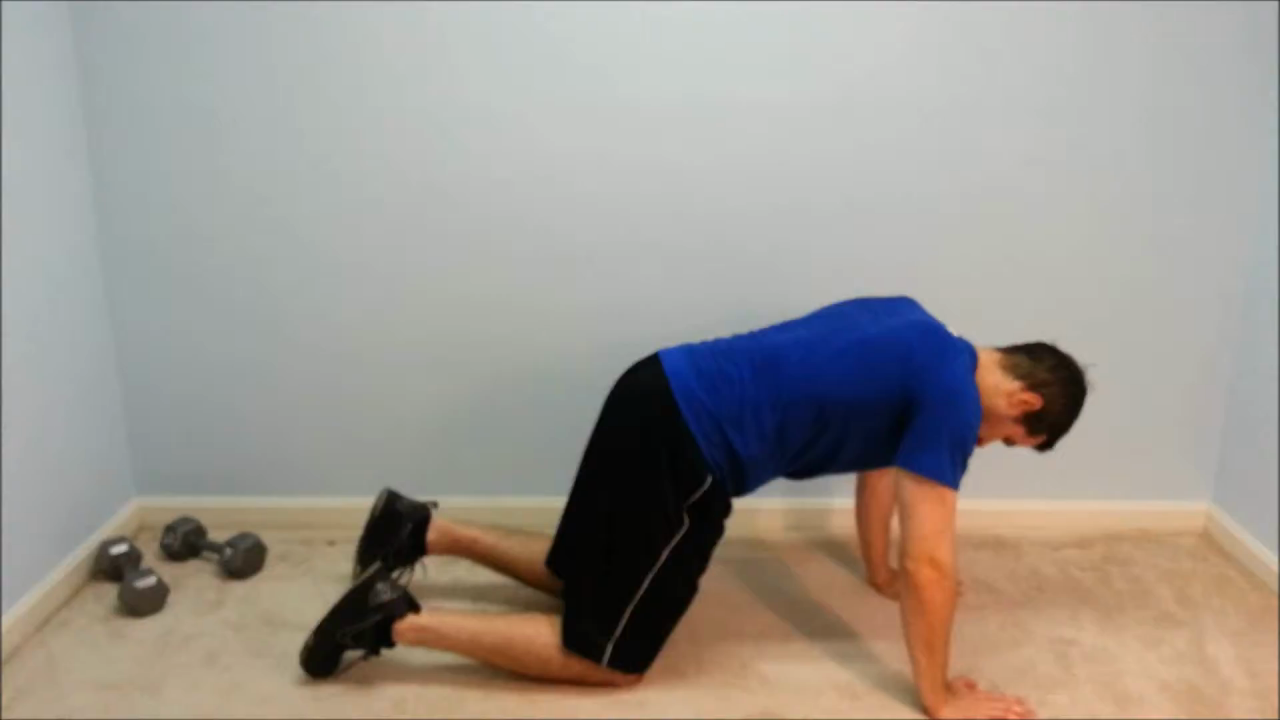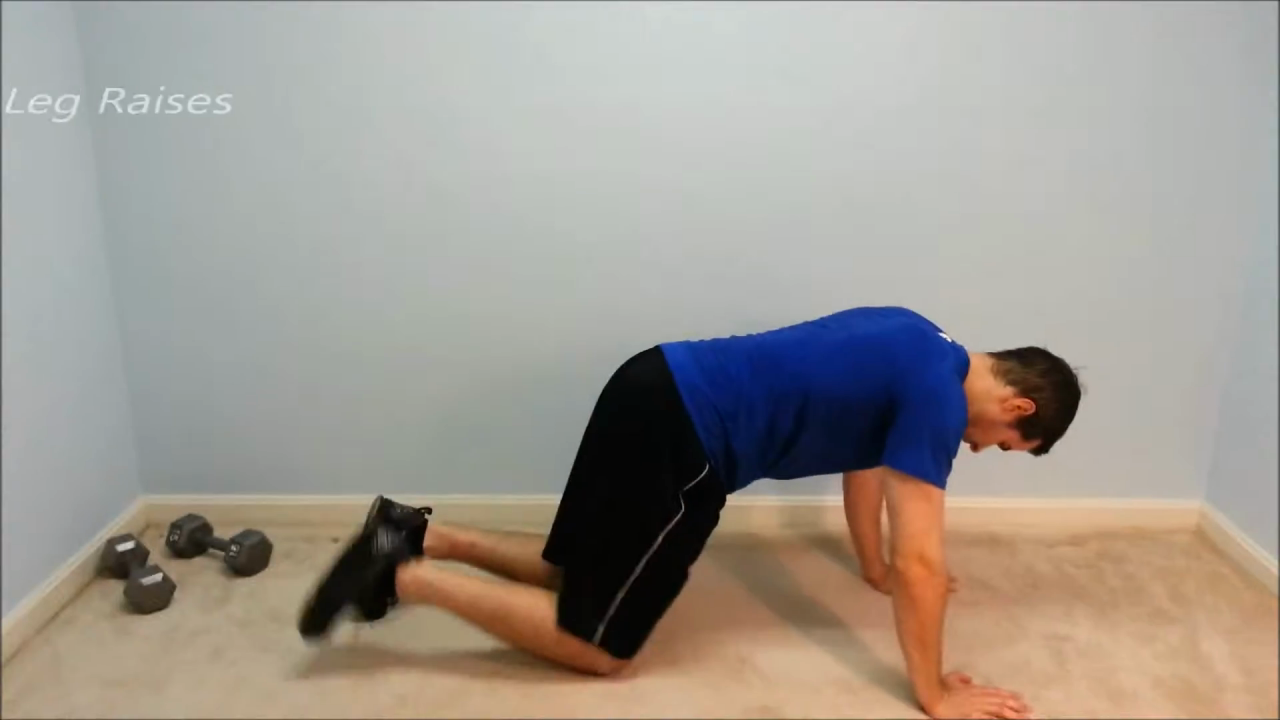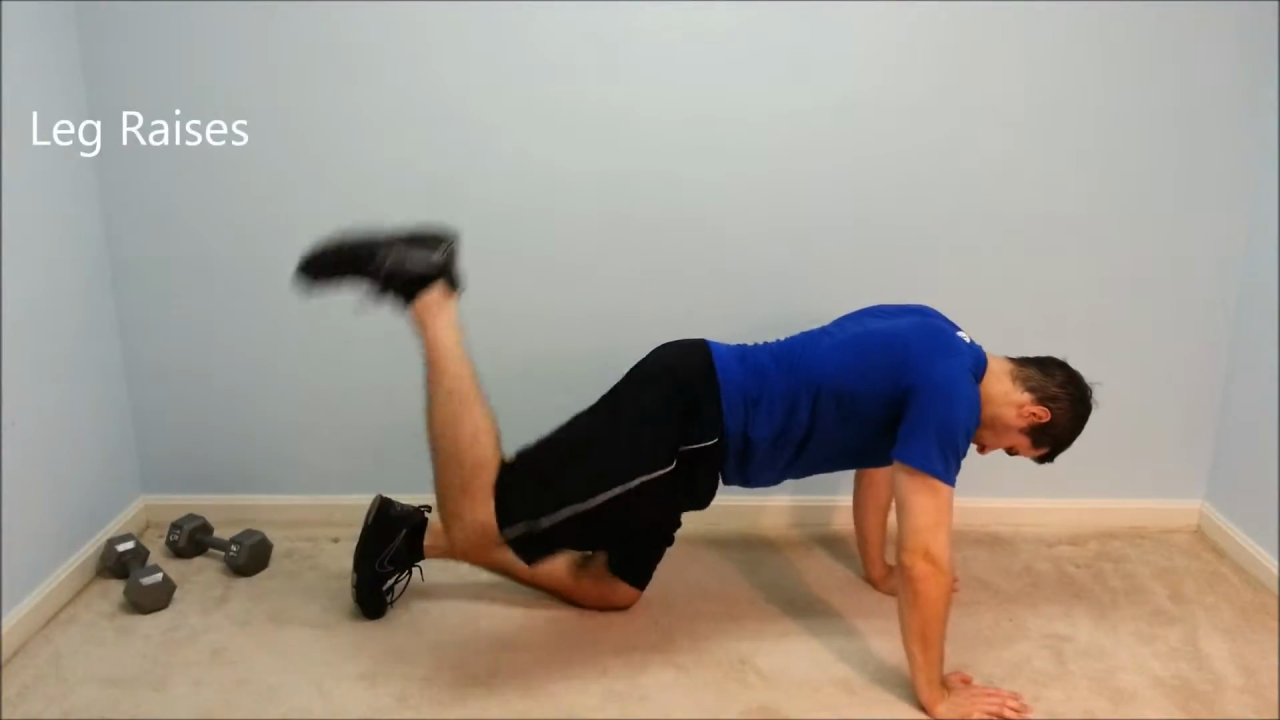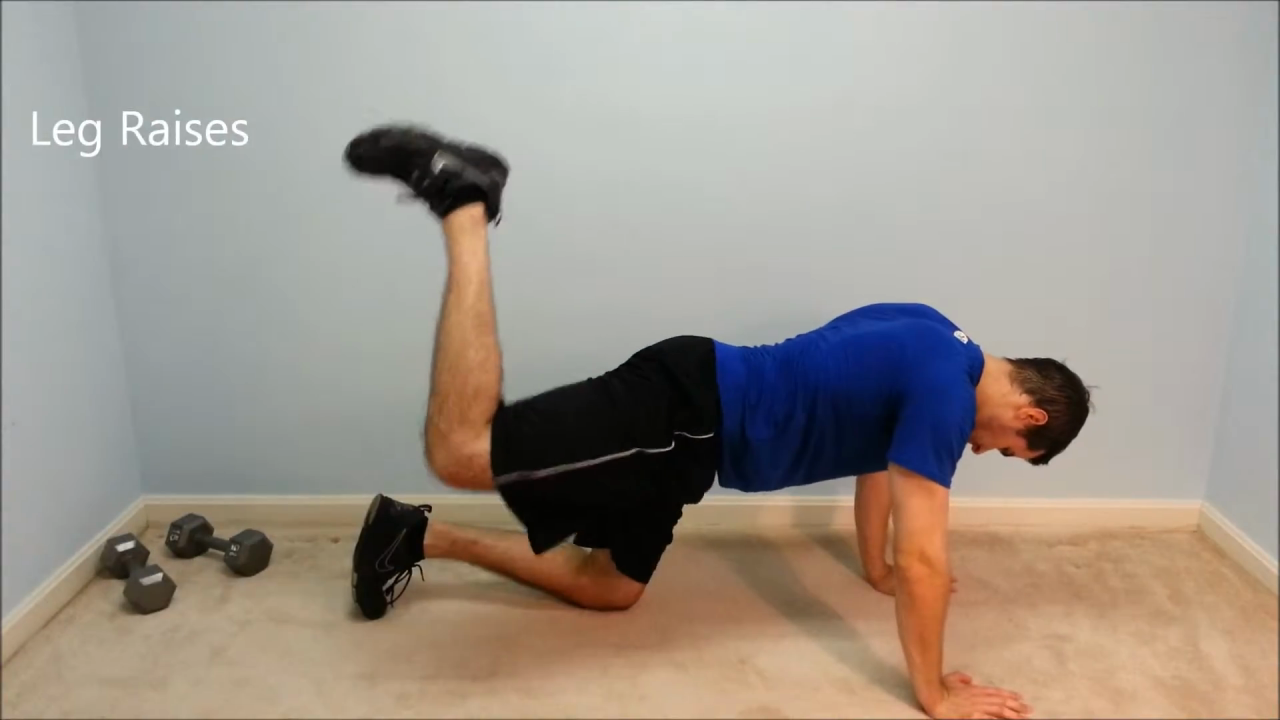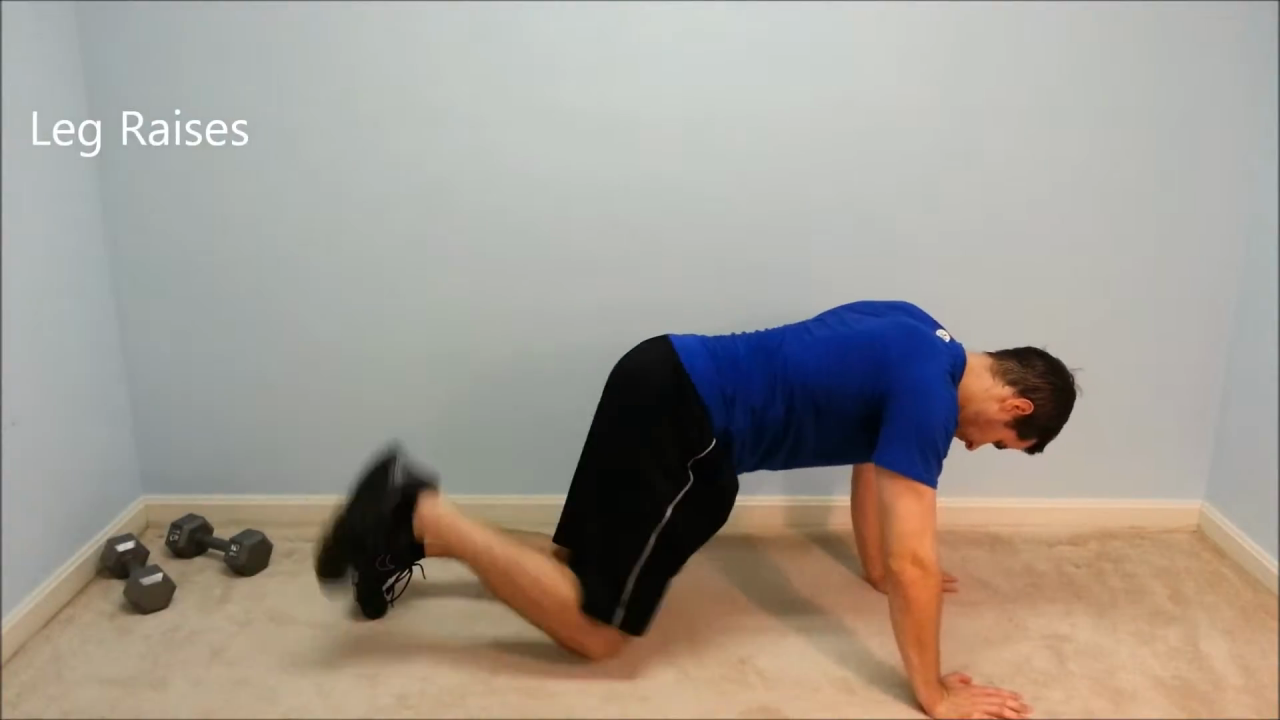
dt=0.4s
person 1, frame 1
left shoulder: (919, 338)
right shoulder: (951, 394)
left elbow: (877, 449)
right elbow: (930, 566)
left wrist: (877, 569)
left hip: (661, 399)
right hip: (679, 447)
left knee: (588, 575)
right knee: (607, 656)
left ankle: (427, 530)
right ankle: (402, 621)
person 1, frame 2
left shoulder: (917, 352)
right shoulder: (936, 396)
left elbow: (865, 449)
right elbow: (921, 562)
left wrist: (871, 566)
left hip: (664, 396)
right hip: (670, 432)
left knee: (591, 574)
right knee: (595, 645)
left ankle: (423, 536)
right ankle: (406, 571)
person 1, frame 3
left shoulder: (935, 345)
right shoulder: (951, 398)
left elbow: (872, 455)
right elbow: (927, 561)
left wrist: (875, 565)
left hip: (693, 406)
right hip: (688, 420)
left knee: (606, 585)
right knee: (480, 516)
left ankle: (413, 534)
right ankle: (430, 286)
person 1, frame 4
left shoulder: (930, 341)
right shoulder: (944, 394)
left elbow: (873, 459)
right elbow: (923, 556)
left wrist: (875, 565)
left hip: (687, 411)
right hip: (681, 410)
left knee: (610, 587)
right knee: (459, 450)
left ankle: (420, 533)
right ankle: (466, 206)
person 1, frame 5
left shoulder: (918, 337)
right shoulder: (927, 394)
left elbow: (868, 448)
right elbow: (912, 562)
left wrist: (875, 567)
left hip: (662, 382)
right hip: (673, 416)
left knee: (593, 569)
right knee: (595, 625)
left ankle: (414, 532)
right ankle: (420, 507)
